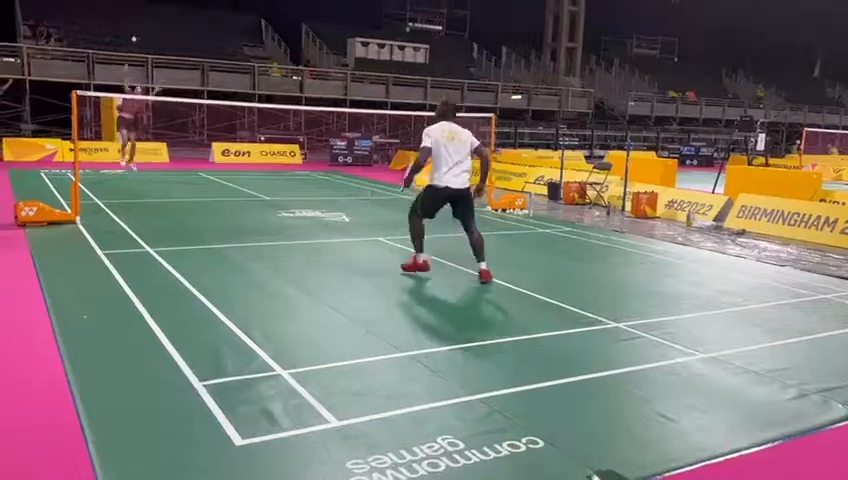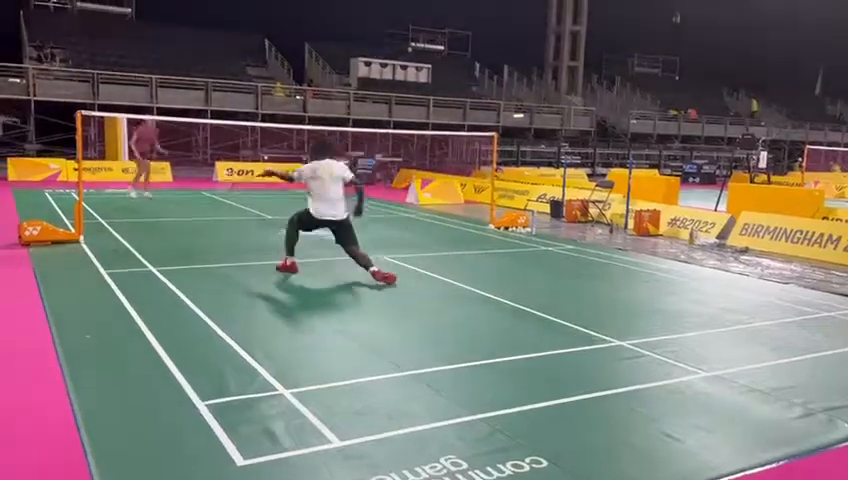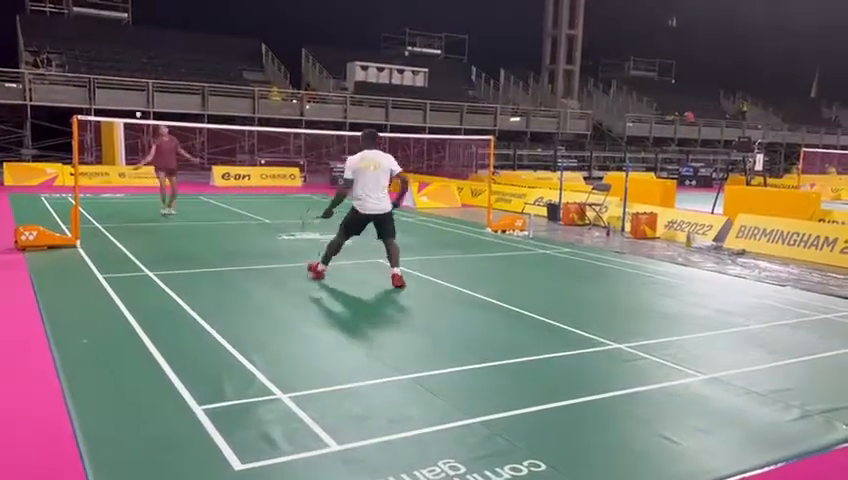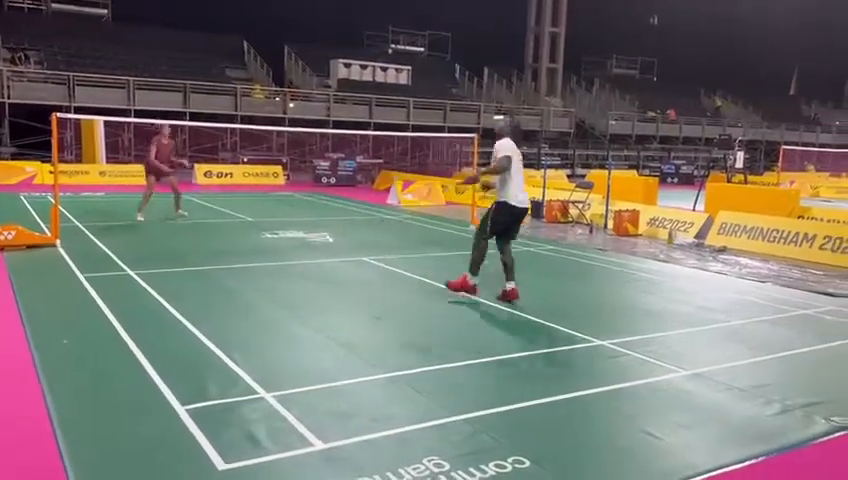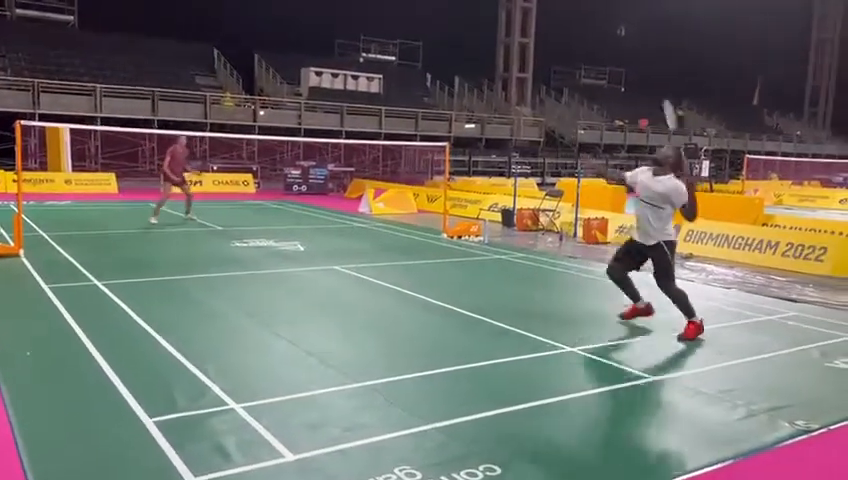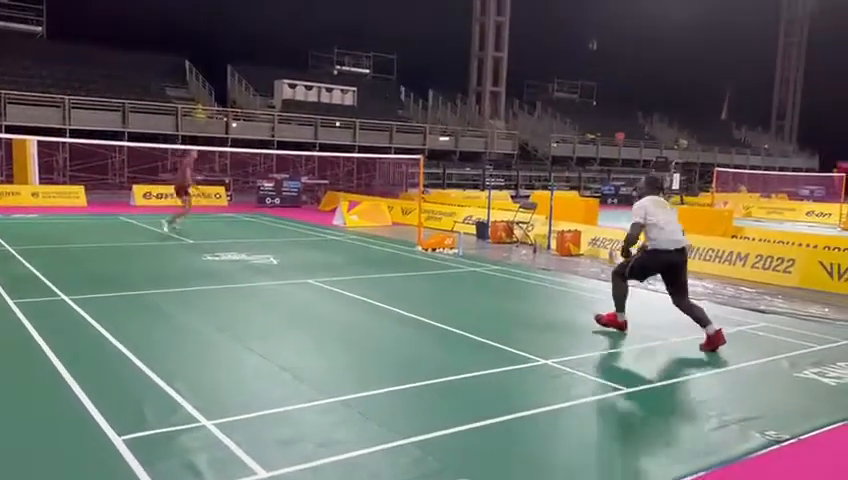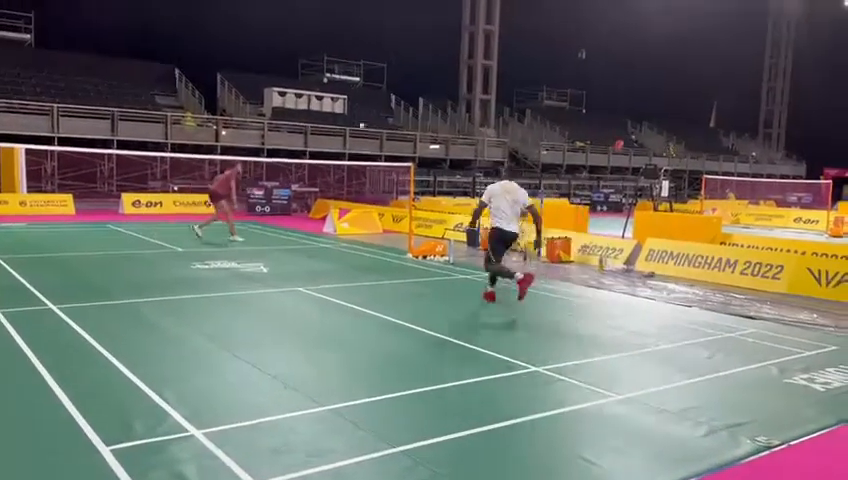
dt=0.7s
person 1, frame 1
left shoulder: (432, 131)
right shoulder: (465, 133)
left elbow: (421, 159)
right elbow: (485, 156)
left wrist: (409, 177)
right wrist: (481, 183)
left hip: (440, 185)
right hip: (463, 187)
left knee: (415, 216)
right knee: (470, 227)
left ankle: (419, 260)
right ankle: (483, 268)
person 1, frame 2
left shoulder: (306, 169)
right shoulder: (339, 167)
left elbow: (291, 178)
right elbow: (358, 187)
left wrist: (274, 173)
right wrist: (360, 205)
left hip: (316, 215)
right hip: (339, 217)
left knee: (293, 224)
right knee: (353, 249)
left ankle: (289, 262)
right ankle: (375, 270)
person 1, frame 3
left shoulder: (353, 160)
right shoulder: (387, 158)
left elbow: (345, 189)
right elbow: (404, 181)
left wrist: (330, 209)
right wrist: (398, 200)
left hip: (361, 208)
right hip: (384, 208)
left knee: (341, 236)
right knee: (389, 240)
left ankle: (320, 268)
right ankle: (396, 273)
person 1, frame 4
left shoulder: (503, 144)
right shoulder: (512, 148)
left elbow: (505, 165)
left wrist: (479, 175)
right wrist: (494, 185)
left hip: (508, 203)
right hip: (521, 204)
left knee: (481, 238)
right knee: (504, 245)
left ankle: (470, 281)
right ankle: (510, 288)
person 1, frame 5
left shoulder: (674, 185)
right shoulder: (641, 173)
left elbow: (691, 215)
right elbow: (621, 178)
left wrist: (691, 191)
left hip: (661, 240)
right hip: (640, 238)
left knee: (666, 285)
right knee: (614, 270)
left ankle: (694, 322)
right ankle: (640, 305)
person 1, frame 6
left shoulder: (642, 205)
right shoulder: (668, 207)
left elbow: (633, 234)
left wrist: (626, 252)
left hip: (659, 251)
right hip: (679, 252)
left knee: (619, 274)
right knee: (682, 300)
left ankle: (619, 319)
right ankle: (713, 332)
person 1, frame 7
left shoulder: (493, 188)
right shoulder: (521, 192)
left elbow: (478, 210)
right elbow: (536, 215)
left wrist: (473, 222)
right wrist: (538, 236)
left hip: (499, 230)
right hip: (513, 232)
left knee: (491, 266)
right knee: (491, 259)
left ankle: (521, 278)
right ankle: (489, 291)
